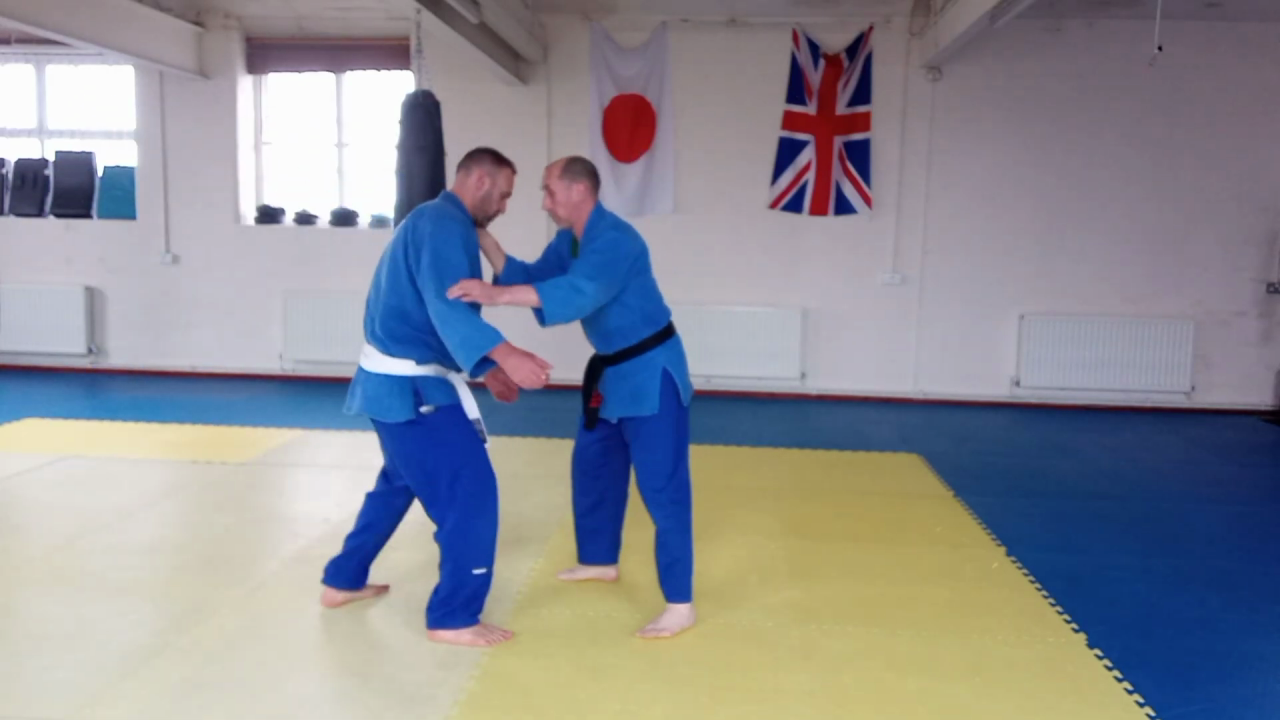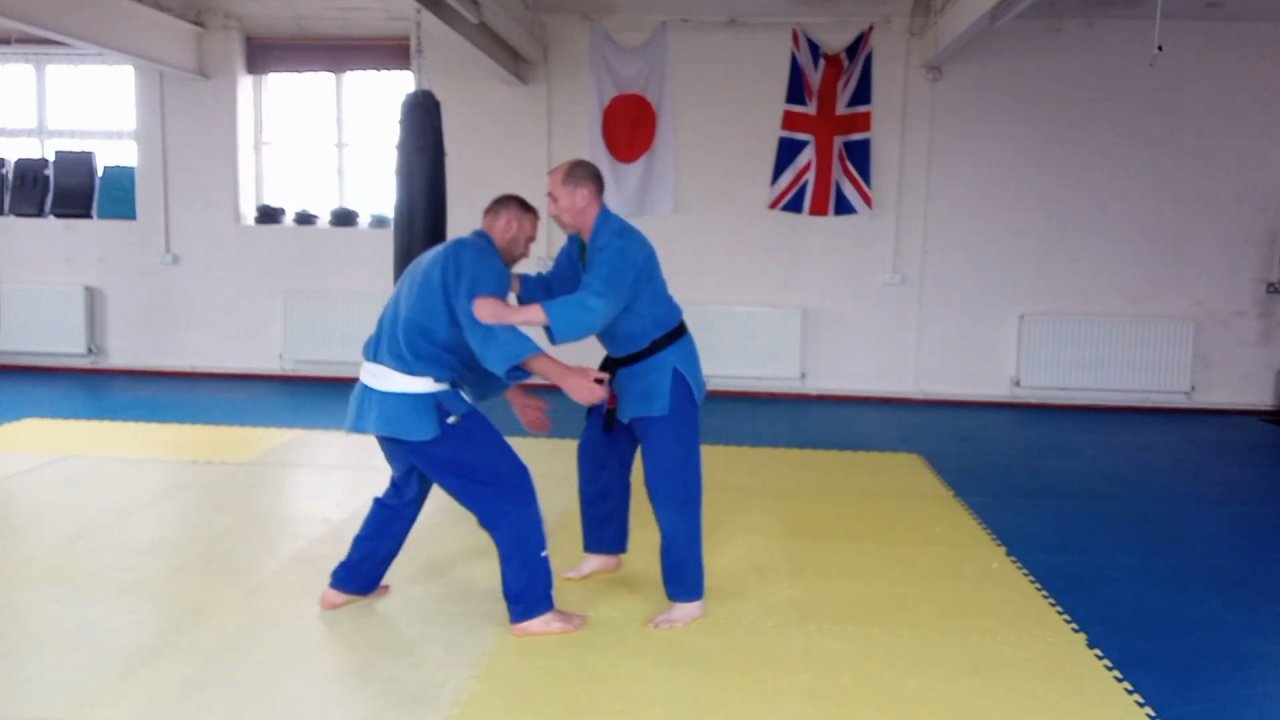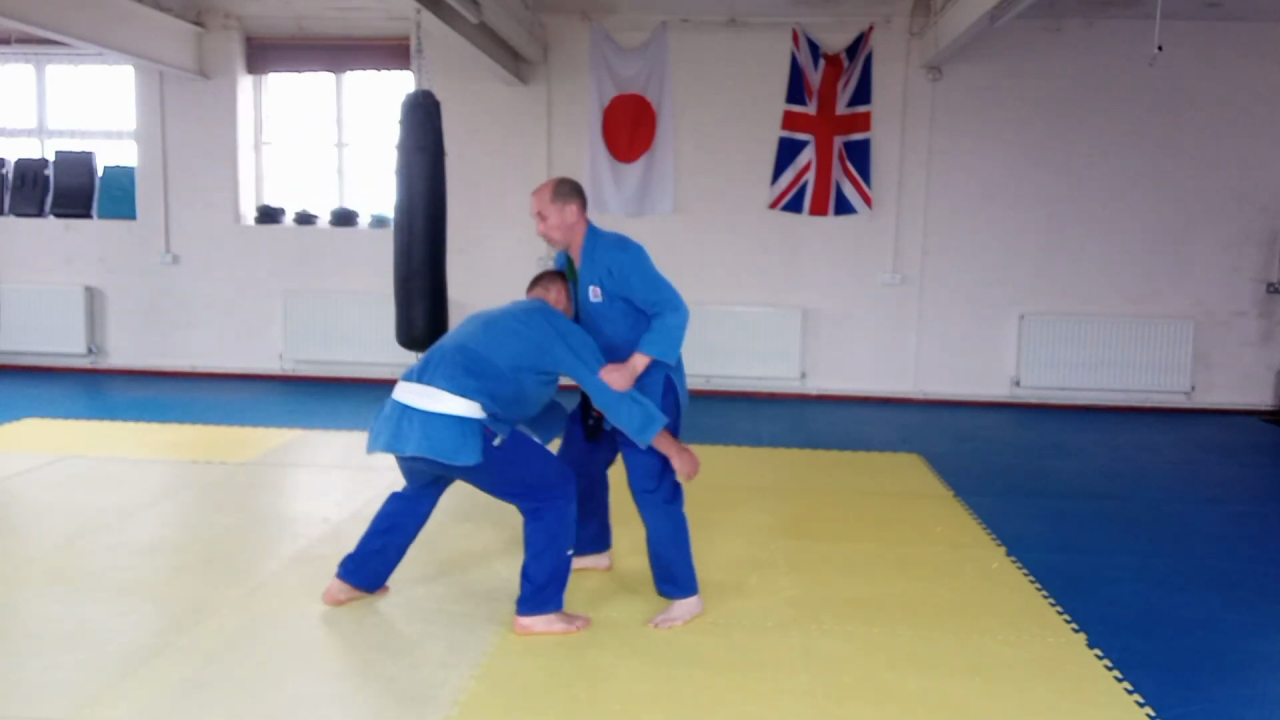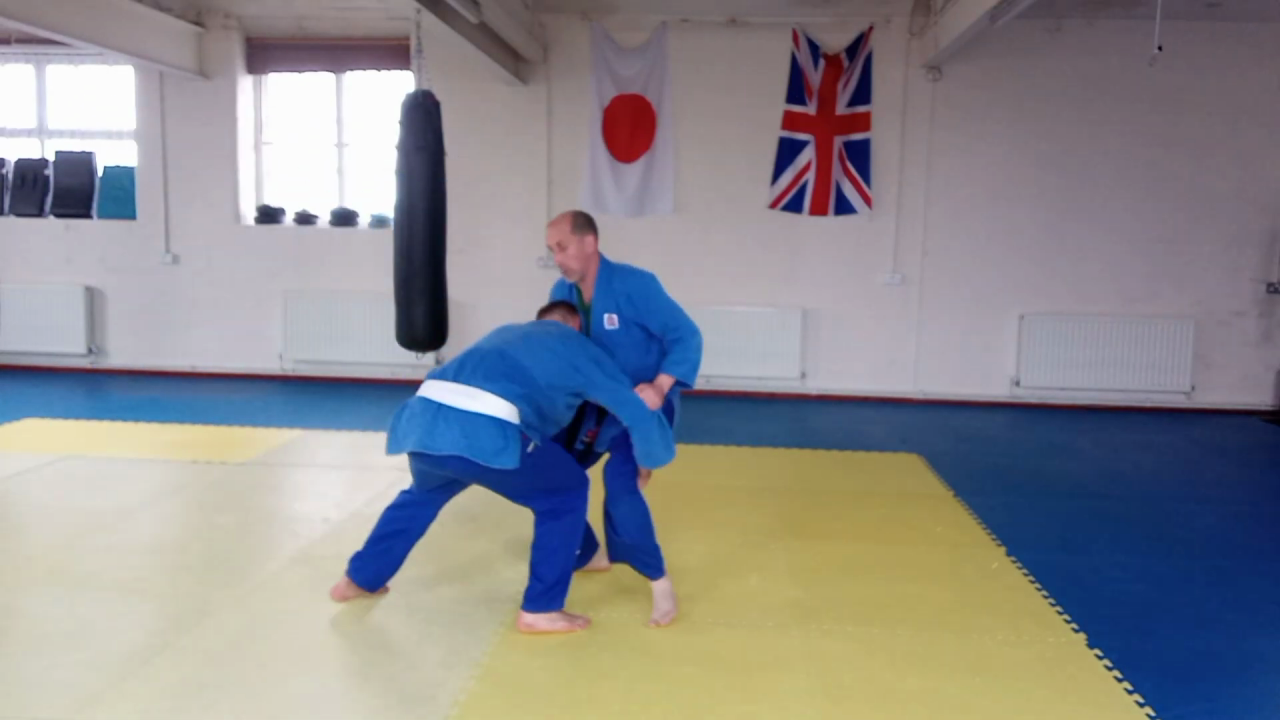
dt=0.4s
person 1, frame 1
left shoulder: (616, 239)
right shoulder: (568, 241)
left elbow: (580, 293)
right elbow: (530, 277)
left wrist: (496, 295)
right wrist: (481, 238)
left hip: (651, 371)
right hip: (614, 369)
left knee: (661, 486)
right knee: (593, 466)
left ankle: (680, 602)
right ankle: (599, 560)
person 1, frame 2
left shoulder: (620, 245)
right shoulder: (580, 243)
left elbow: (592, 309)
right elbow: (551, 289)
left wrist: (513, 316)
left hip: (664, 371)
right hip: (628, 369)
left knee: (671, 484)
right knee: (599, 457)
left ankle: (688, 598)
right ankle: (604, 551)
person 1, frame 3
left shoulder: (619, 254)
right shoulder: (564, 262)
left elbow: (672, 312)
left wrist: (632, 368)
left hip: (649, 379)
right hip: (609, 379)
left knee: (650, 483)
right knee: (576, 462)
left ankle: (685, 595)
right ankle: (593, 550)
person 1, frame 4
left shoulder: (635, 285)
right shoulder: (562, 293)
left elbow: (686, 337)
left wrist: (660, 387)
left hip: (644, 405)
right hip: (594, 405)
left knee: (622, 484)
left ankle: (658, 580)
right ankle: (588, 553)
person 2, frame 1
left shoulder: (432, 223)
right shoulder: (444, 224)
right elbow: (449, 308)
left wrist: (486, 367)
right wrist: (507, 356)
left hip: (386, 377)
right hip: (409, 384)
left knee: (401, 479)
right knee: (470, 494)
left ankle: (343, 580)
right ankle: (453, 618)
person 2, frame 2
left shoulder: (446, 257)
right shoulder: (477, 259)
right elbow: (486, 331)
left wrist: (514, 394)
right wrist: (560, 374)
left hip: (379, 394)
right hip: (419, 402)
left knee: (408, 485)
right knee: (509, 488)
left ankle: (349, 584)
right ankle: (532, 611)
person 2, frame 3
left shoulder: (492, 319)
right shoulder: (554, 326)
right elbow: (612, 393)
right wrist: (673, 448)
left hip: (405, 415)
right hip: (456, 427)
left knee: (418, 492)
right knee: (552, 491)
left ankle: (353, 579)
right ankle: (537, 611)
person 2, frame 4
left shoulder: (510, 334)
right shoulder: (580, 348)
right elbow: (640, 415)
right wrist: (647, 464)
left hip: (426, 416)
right hip: (486, 431)
left knee: (424, 493)
right knee: (566, 494)
left ankle: (360, 578)
right ankle: (540, 609)
